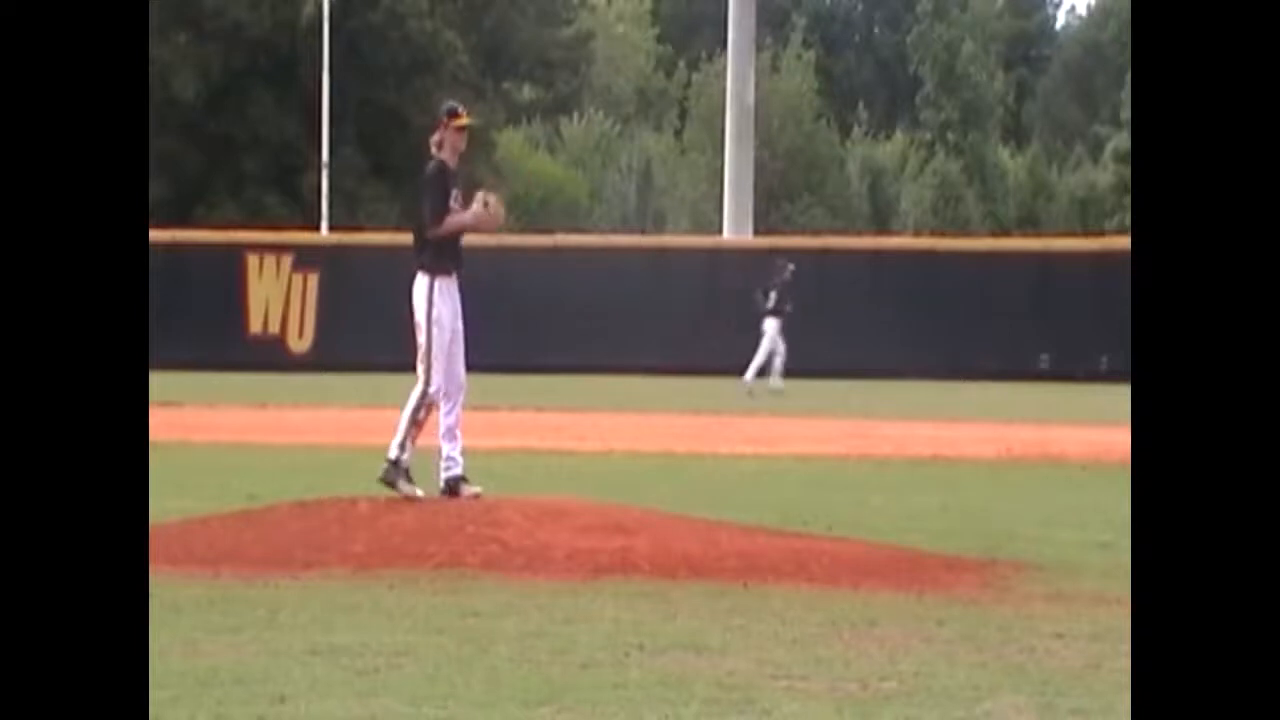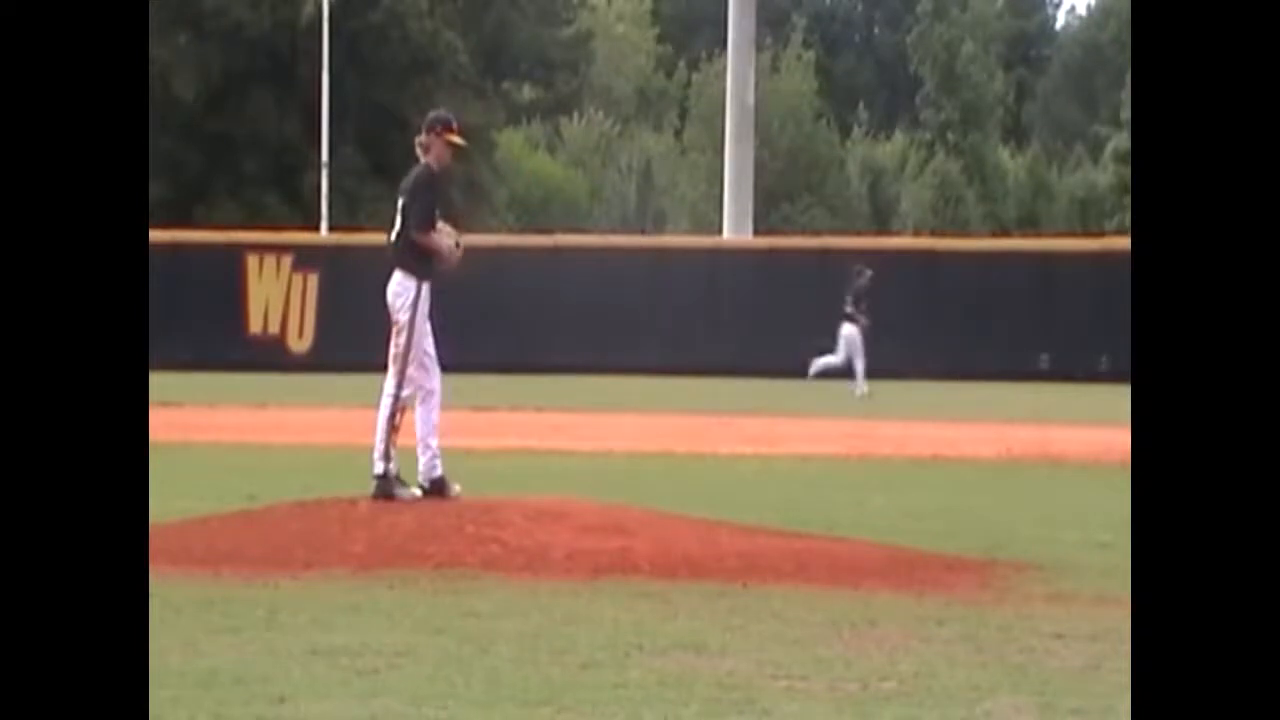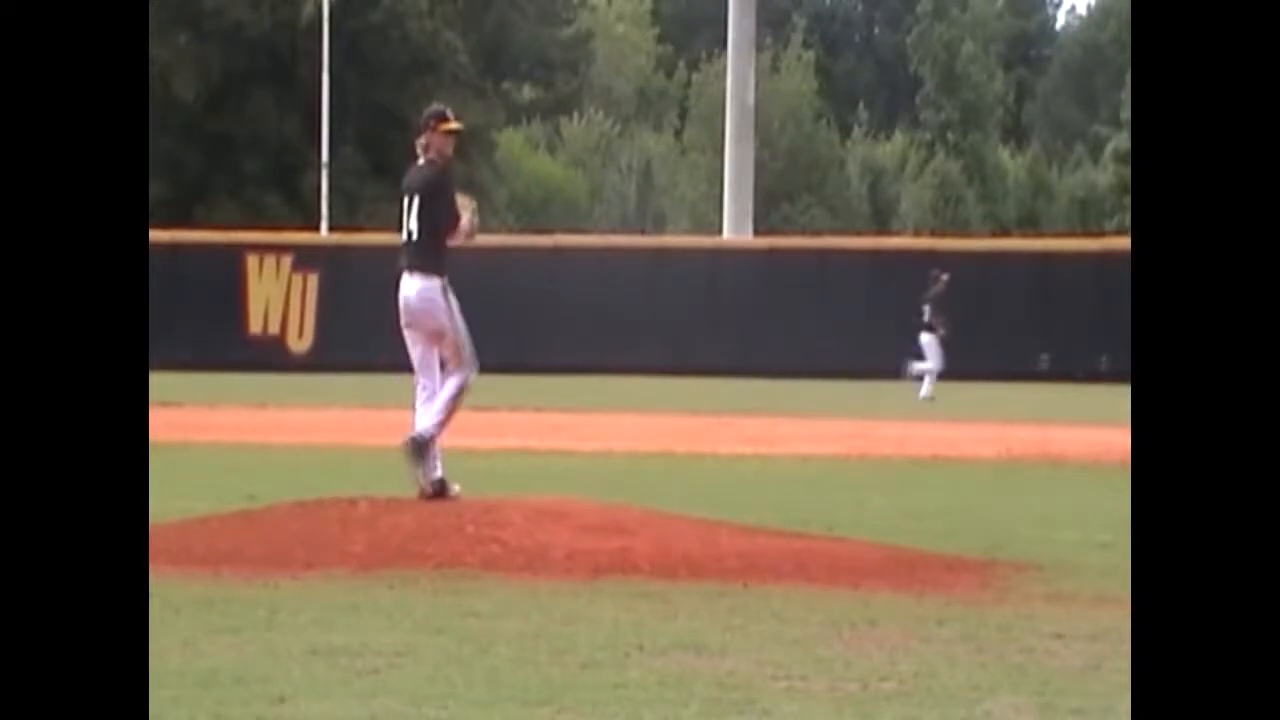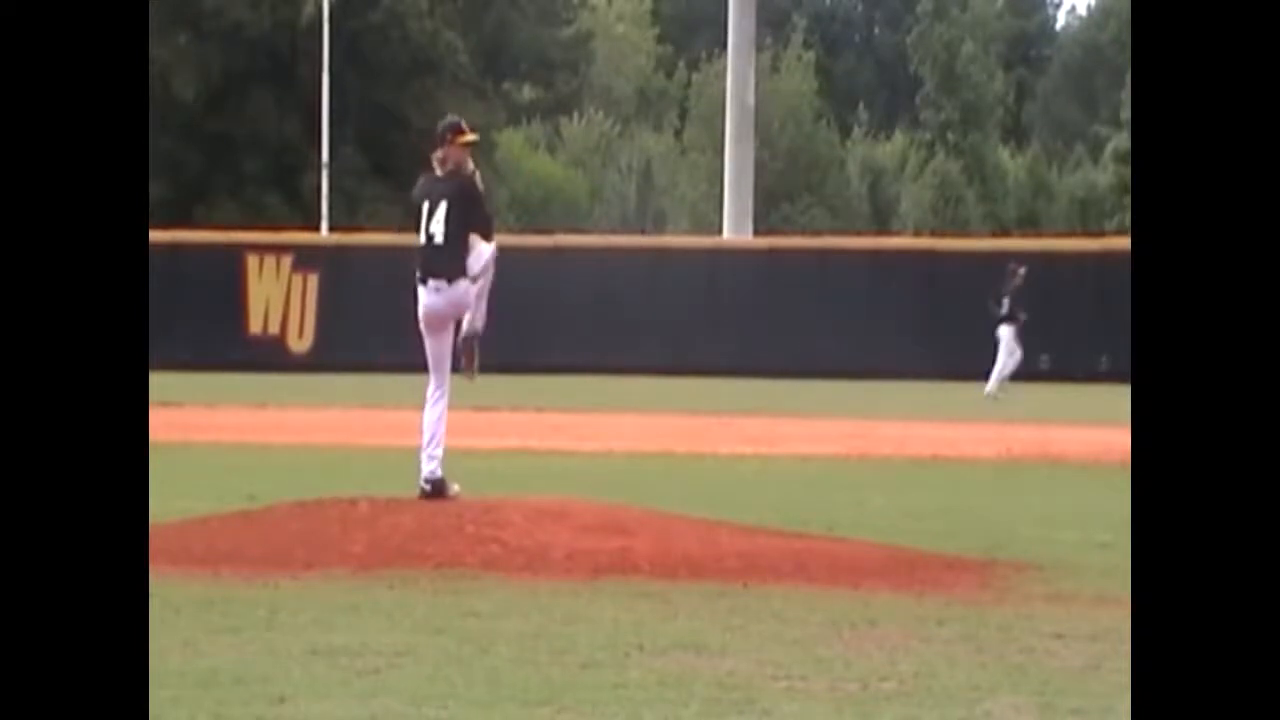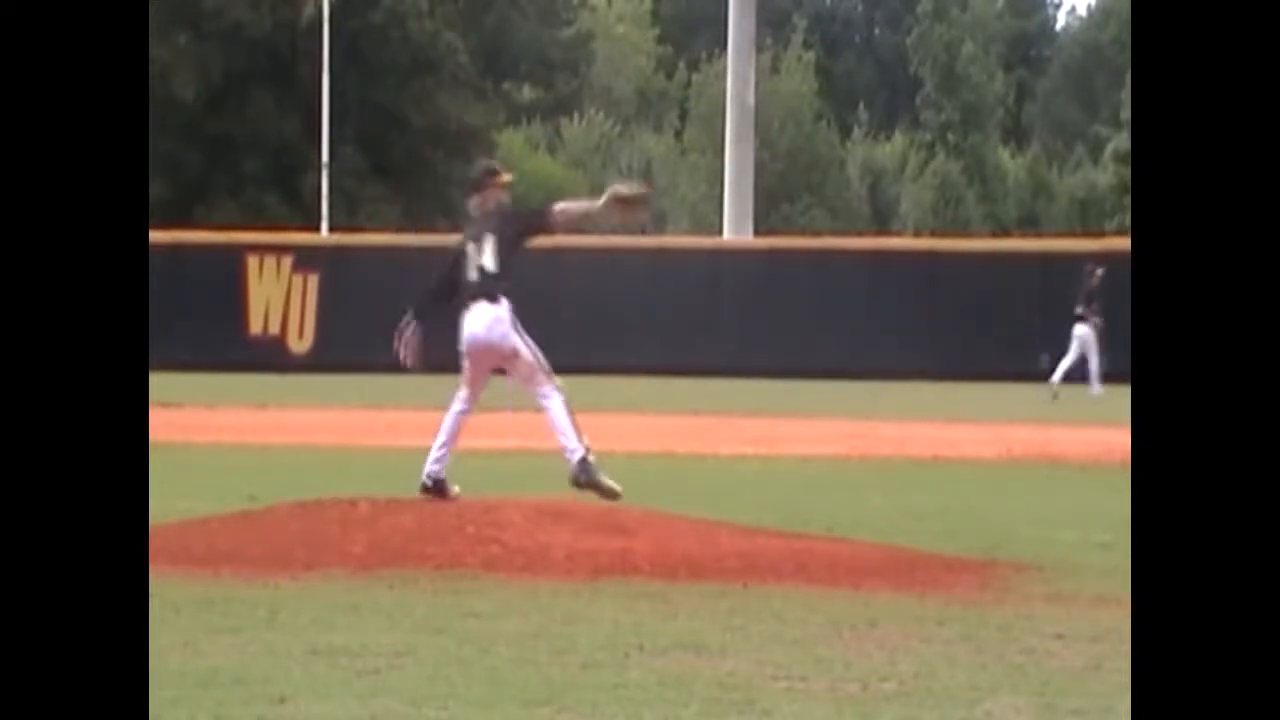
dt=0.5s
person 1, frame 1
left shoulder: (453, 175)
right shoulder: (433, 172)
right elbow: (432, 227)
left wrist: (469, 221)
right wrist: (469, 216)
left hip: (450, 284)
right hip: (432, 284)
left knee: (454, 382)
right knee: (432, 381)
left ankle: (451, 473)
right ankle: (396, 460)
person 1, frame 2
left shoulder: (414, 178)
right shoulder: (427, 177)
right elbow: (418, 231)
left wrist: (439, 236)
right wrist: (444, 249)
left hip: (409, 284)
right hip: (410, 286)
left knee: (429, 382)
right knee: (400, 382)
left ankle: (431, 474)
right ankle: (384, 473)
person 1, frame 3
left shoulder: (411, 176)
right shoulder: (439, 175)
right elbow: (449, 231)
left wrist: (455, 222)
right wrist: (467, 223)
left hip: (408, 285)
right hip: (430, 286)
left knee: (428, 381)
right knee: (462, 369)
left ankle: (431, 475)
right ankle: (422, 439)
person 1, frame 4
left shoulder: (421, 186)
right shoulder: (463, 183)
right elbow: (487, 230)
left hip: (426, 294)
right hip: (455, 289)
left knee: (437, 384)
right knee: (486, 249)
left ankle: (430, 475)
right ankle: (471, 338)
person 1, frame 5
left shoulder: (467, 236)
right shoulder: (507, 218)
left elbow: (442, 287)
right elbow: (553, 215)
left wrist: (413, 322)
right wrist: (601, 205)
left hip: (468, 322)
right hip: (496, 317)
left knee: (465, 399)
right knee: (547, 390)
left ankle: (433, 475)
right ankle: (580, 464)
